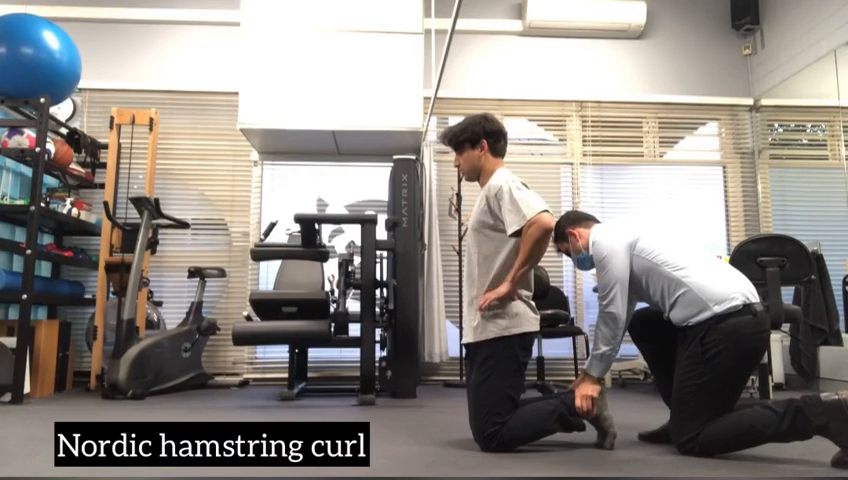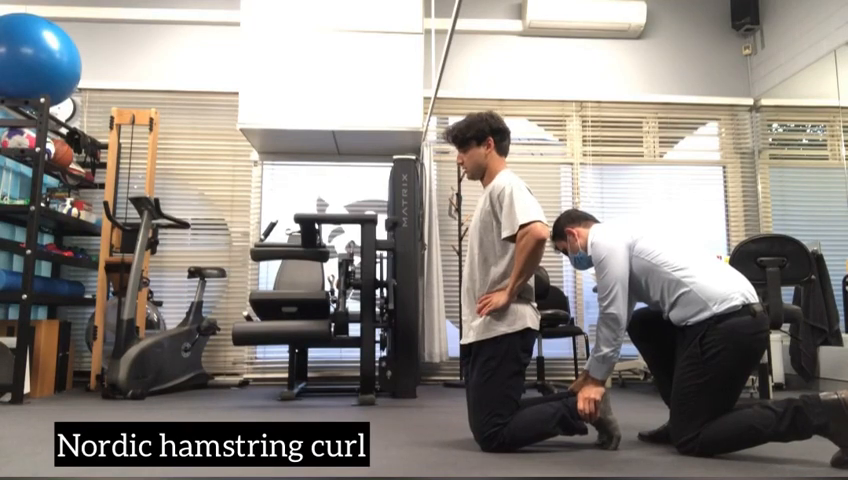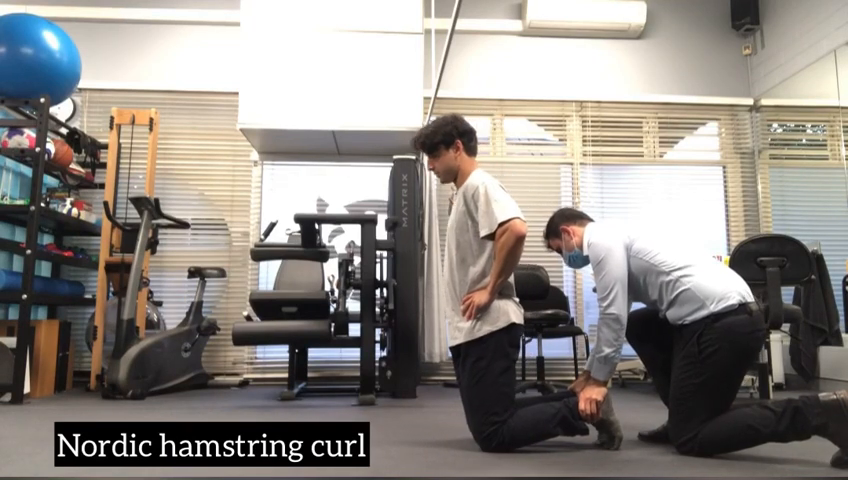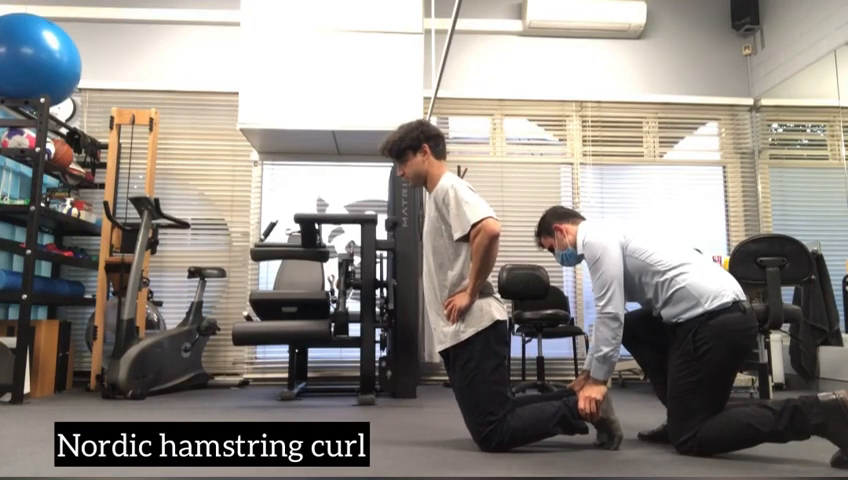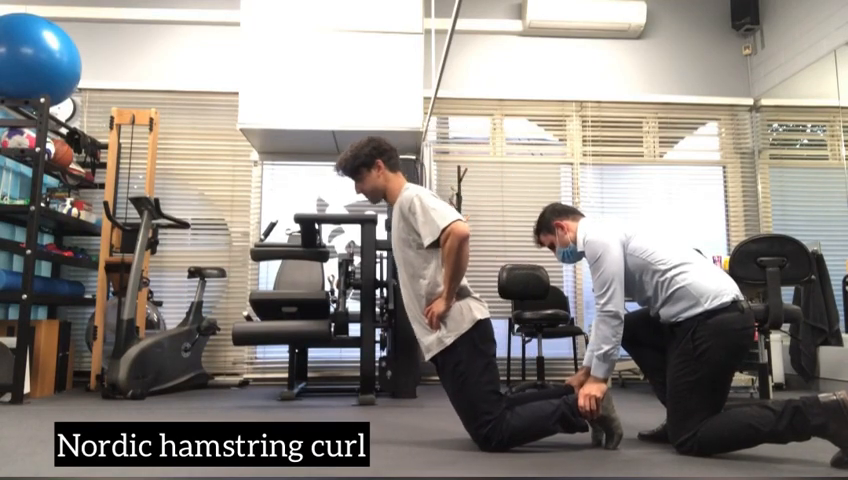
dt=1s
person 1, frame 1
left shoulder: (502, 184)
right shoulder: (490, 191)
left elbow: (543, 223)
left wrist: (511, 283)
left hip: (501, 328)
right hip: (487, 328)
left knee: (492, 434)
right knee: (490, 421)
left ankle: (580, 404)
right ankle: (575, 401)
person 1, frame 2
left shoulder: (506, 186)
right shoulder: (491, 192)
left elbow: (536, 233)
left wrist: (510, 292)
left hip: (502, 327)
right hip: (484, 329)
left knee: (493, 434)
right knee: (490, 422)
right ankle: (578, 401)
person 1, frame 3
left shoulder: (479, 186)
right shoulder: (465, 192)
left elbow: (515, 230)
left wrist: (491, 290)
left hip: (487, 325)
right hip: (472, 328)
left knee: (493, 434)
right knee: (490, 420)
right ankle: (576, 401)
person 1, frame 4
left shoulder: (449, 189)
right shoulder: (439, 196)
left elbow: (489, 230)
left wrist: (471, 292)
left hip: (473, 326)
right hip: (460, 330)
left knee: (493, 434)
right knee: (491, 419)
right ankle: (577, 401)
person 1, frame 5
left shoulder: (412, 198)
right shoulder: (402, 207)
left elbow: (459, 233)
left wrist: (447, 297)
left hip: (457, 328)
right hip: (446, 333)
left knee: (491, 432)
right knee: (491, 417)
left ankle: (582, 405)
right ankle: (577, 397)
person 2, frame 1
left shoulder: (606, 239)
right shoulder: (622, 240)
left elbow: (612, 317)
right elbow: (620, 318)
left wrist: (593, 377)
right wrist: (587, 372)
left hip: (728, 325)
right hip: (731, 316)
left knee: (690, 439)
right knee: (642, 324)
left ankle: (821, 414)
right ankle: (684, 415)
person 2, frame 2
left shoulder: (605, 239)
right shoulder: (620, 240)
left elbow: (613, 317)
right elbow: (619, 317)
left wrist: (596, 379)
right wrist: (588, 372)
left hip: (727, 324)
right hip: (731, 316)
left knee: (690, 439)
right knee: (641, 325)
left ankle: (822, 413)
right ankle: (685, 415)
person 2, frame 3
left shoulder: (602, 239)
right shoulder: (617, 241)
left elbow: (613, 316)
right elbow: (618, 318)
left wrist: (598, 380)
right wrist: (588, 372)
left hip: (723, 322)
right hip: (727, 315)
left knee: (690, 438)
right knee: (638, 327)
left ankle: (822, 413)
right ankle: (684, 415)
person 2, frame 4
left shoulder: (597, 238)
right shoulder: (609, 237)
left elbow: (610, 314)
right elbow: (612, 315)
left wrist: (597, 379)
right wrist: (587, 371)
left hip: (714, 322)
right hip: (716, 314)
left knee: (690, 439)
right knee: (631, 328)
left ankle: (821, 413)
right ankle: (682, 414)
person 2, frame 5
left shoulder: (598, 237)
right shoulder: (608, 236)
left elbow: (610, 313)
right elbow: (608, 312)
left wrist: (598, 376)
right wrist: (586, 368)
left hip: (712, 321)
right hip: (714, 315)
left knee: (689, 438)
right knee: (630, 331)
right ankle: (682, 414)
